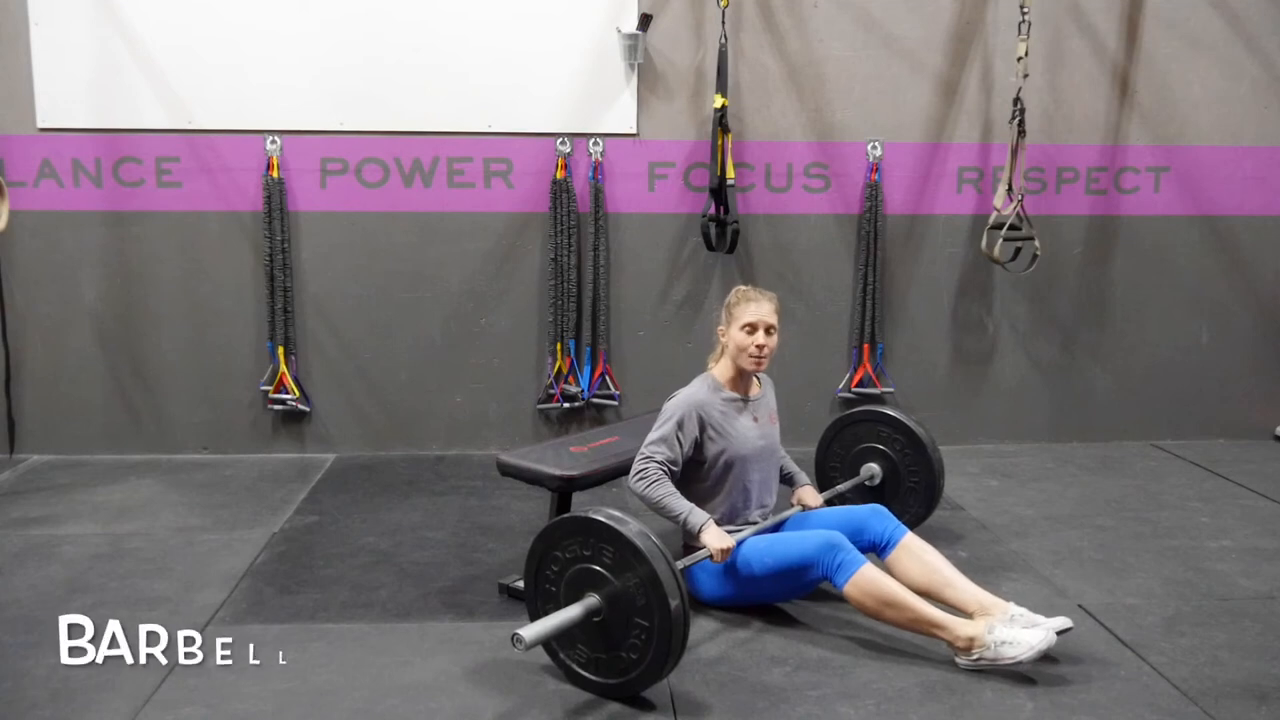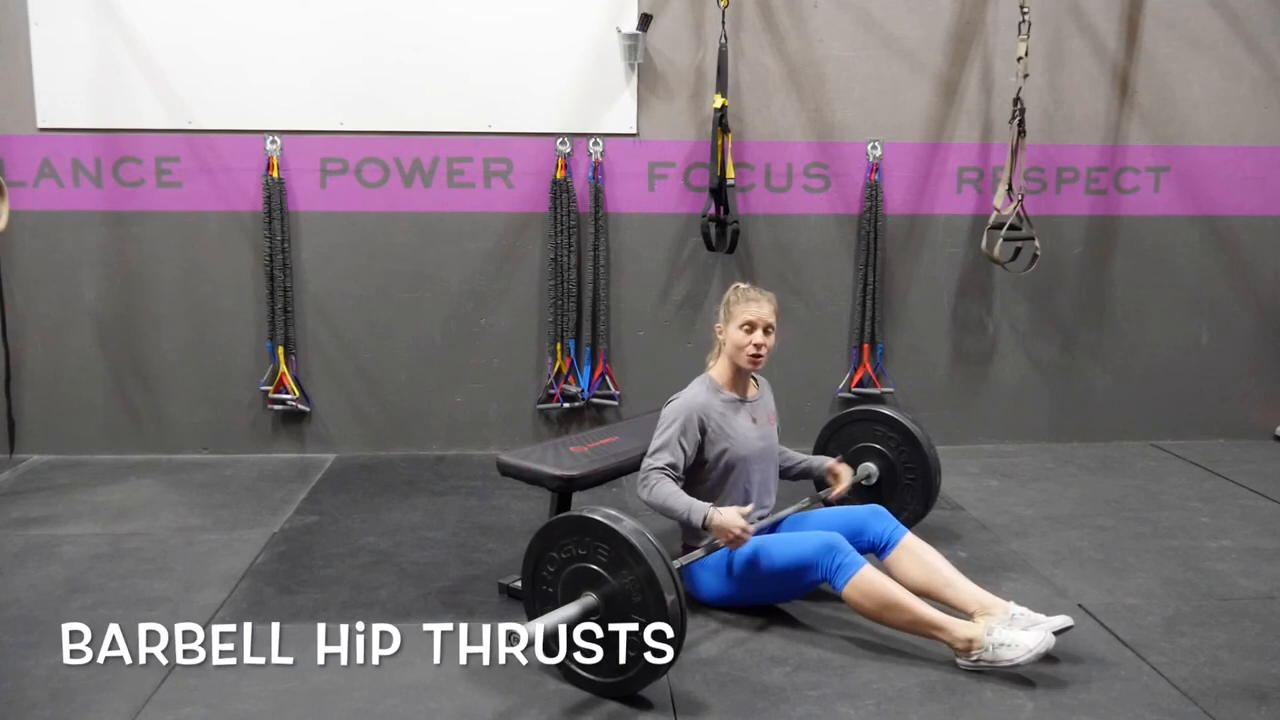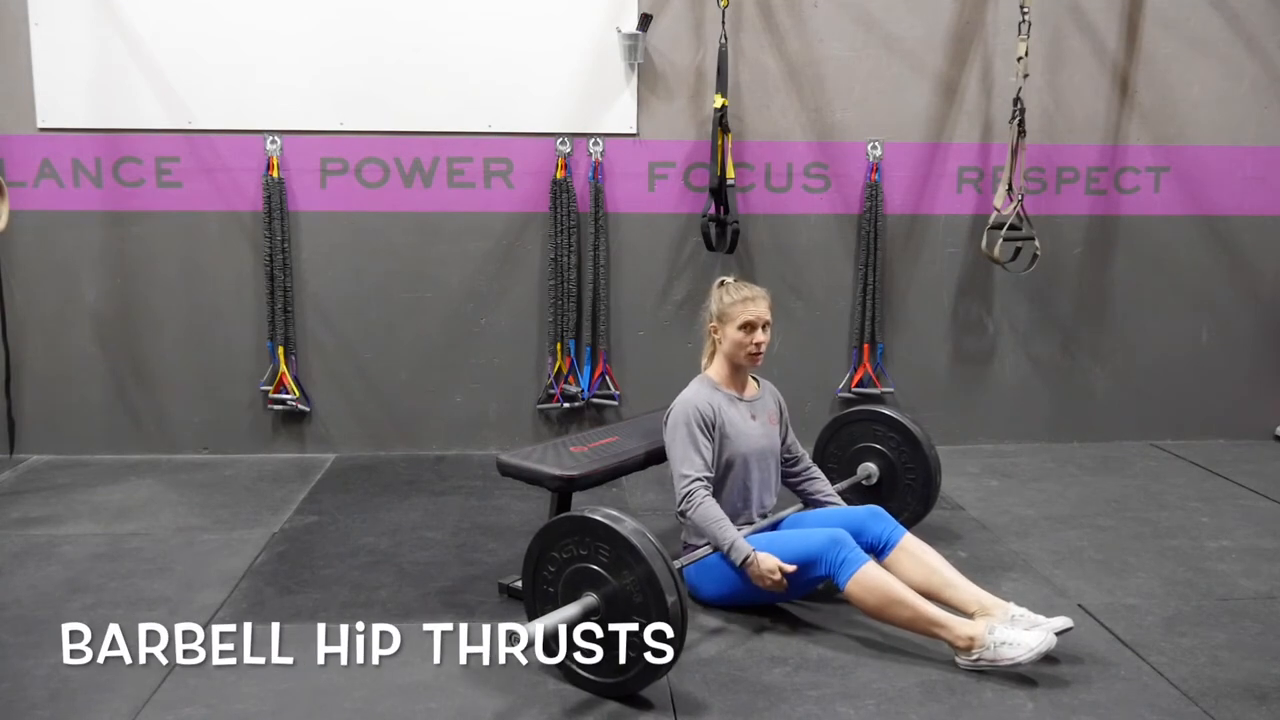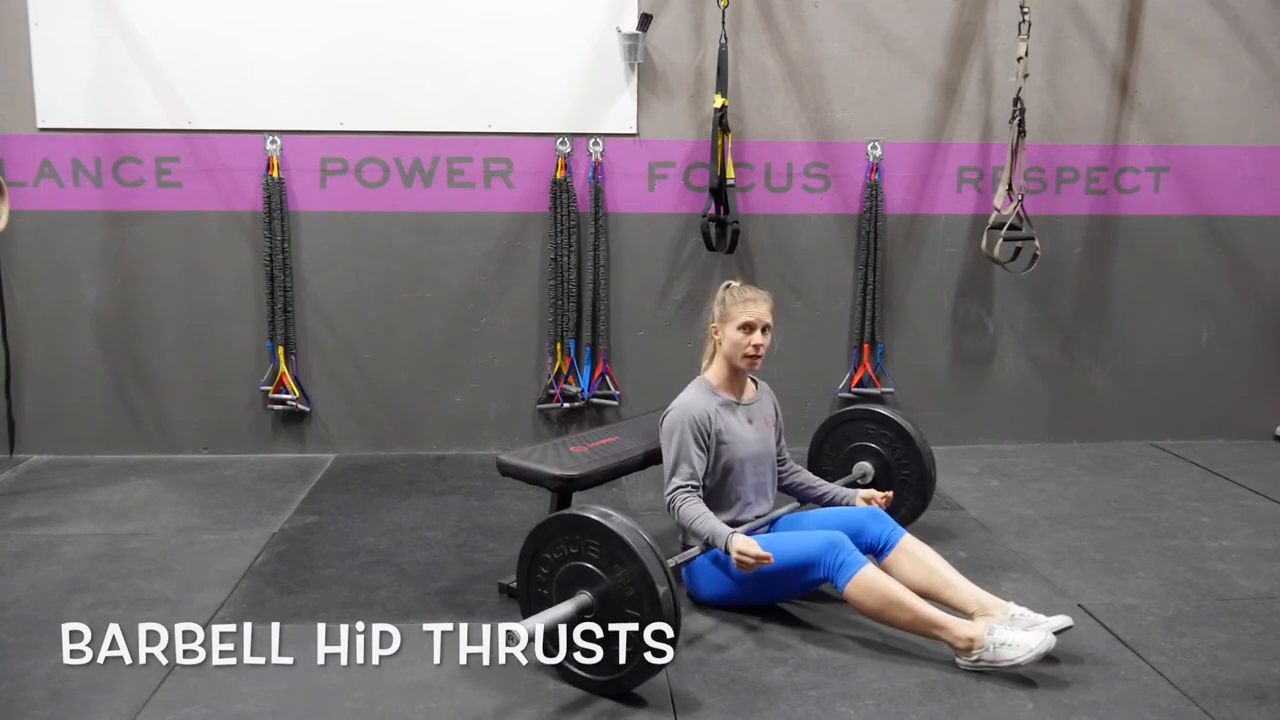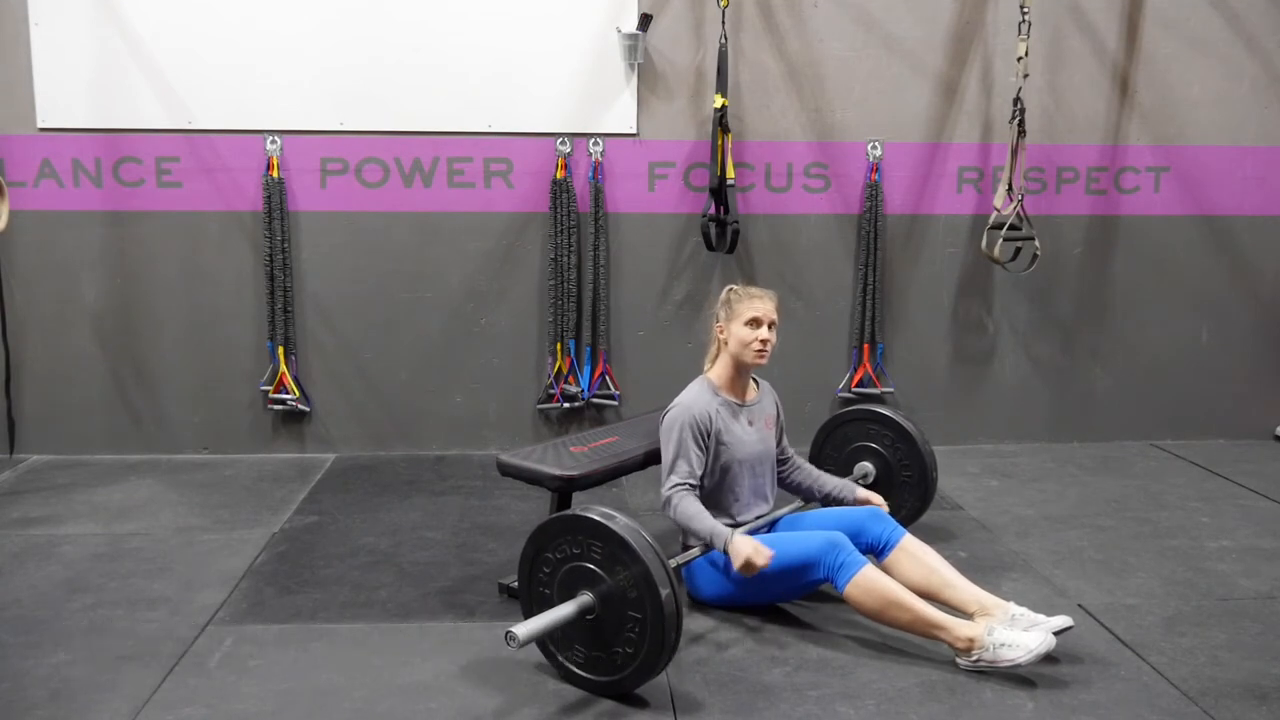
dt=1s
person 1, frame 1
left shoulder: (763, 387)
right shoulder: (693, 404)
right elbow: (645, 474)
left wrist: (800, 482)
right wrist: (703, 526)
left hip: (766, 534)
right hip: (718, 562)
left knee: (873, 519)
right knee: (829, 547)
left ankle: (992, 611)
right ankle: (965, 637)
person 1, frame 2
left shoulder: (760, 390)
right shoulder: (691, 406)
right elbow: (653, 482)
left wrist: (825, 466)
right wrist: (709, 517)
left hip: (764, 535)
right hip: (715, 561)
left knee: (872, 519)
right knee: (828, 549)
left ankle: (993, 612)
right ankle: (965, 639)
person 1, frame 3
left shoulder: (767, 394)
right shoulder: (694, 406)
left elbow: (799, 468)
right elbow: (693, 496)
left wrist: (848, 519)
right wrist: (747, 558)
left hip: (765, 533)
right hip: (716, 559)
left knee: (870, 520)
right knee: (832, 545)
left ankle: (994, 612)
right ankle: (967, 638)
person 1, frame 4
left shoulder: (763, 396)
right shoulder: (690, 411)
right elbow: (681, 497)
left wrist: (848, 496)
right wrist: (729, 540)
left hip: (764, 535)
right hip: (715, 561)
left knee: (869, 520)
right knee: (831, 548)
left ankle: (993, 612)
right ankle: (967, 639)
person 1, frame 5
left shoulder: (765, 396)
right shoulder: (692, 410)
right elbow: (677, 496)
left wrist: (851, 493)
right wrist: (731, 539)
left hip: (767, 536)
right hip: (714, 561)
left knee: (869, 518)
right knee: (831, 547)
left ankle: (994, 613)
right ankle: (969, 639)
